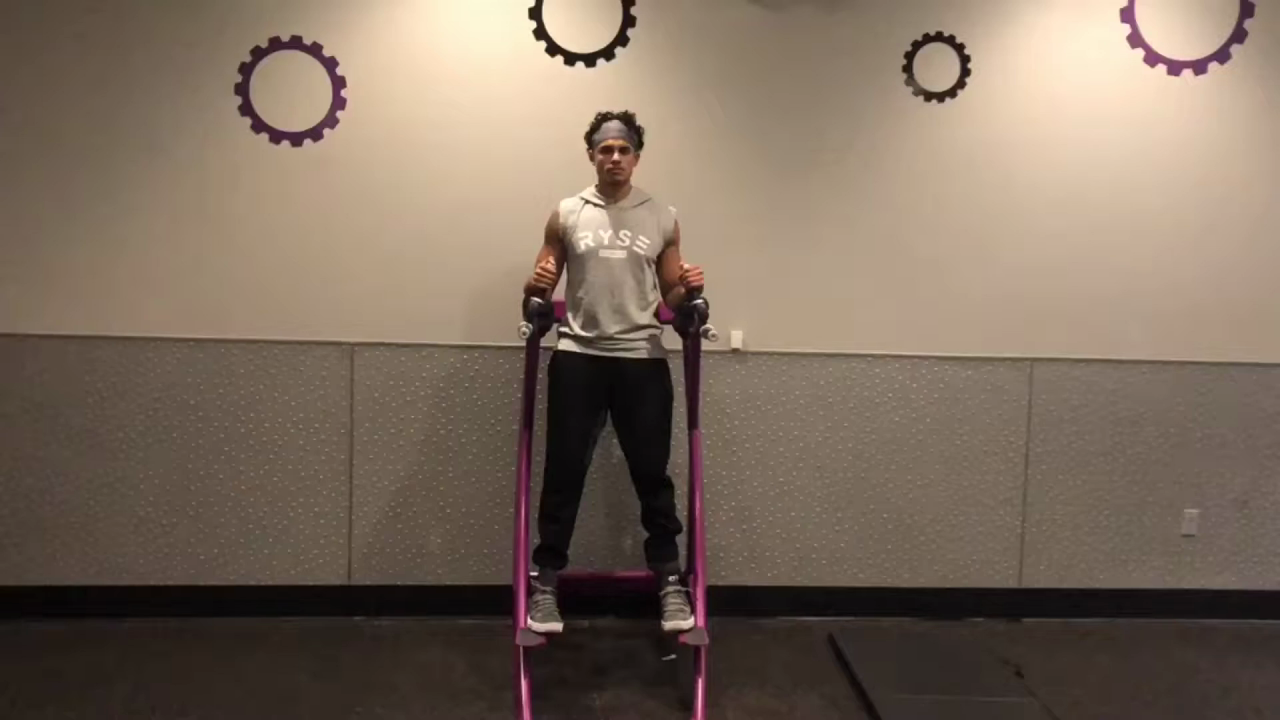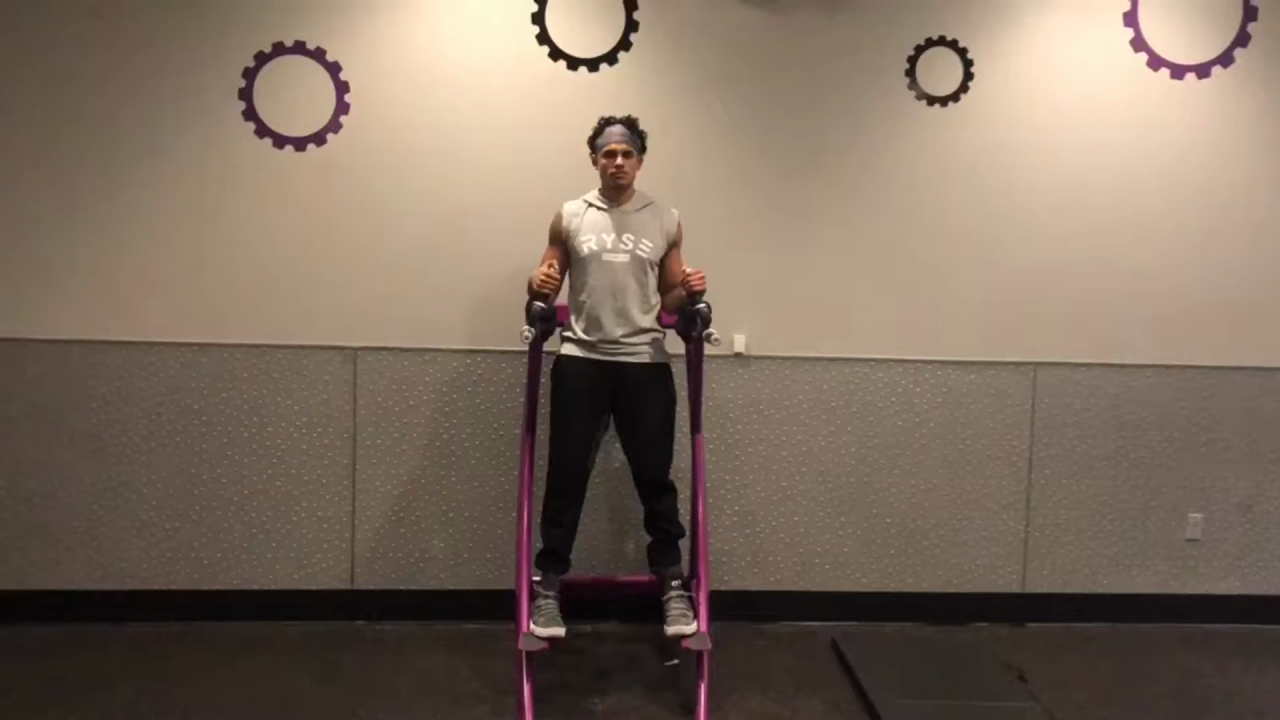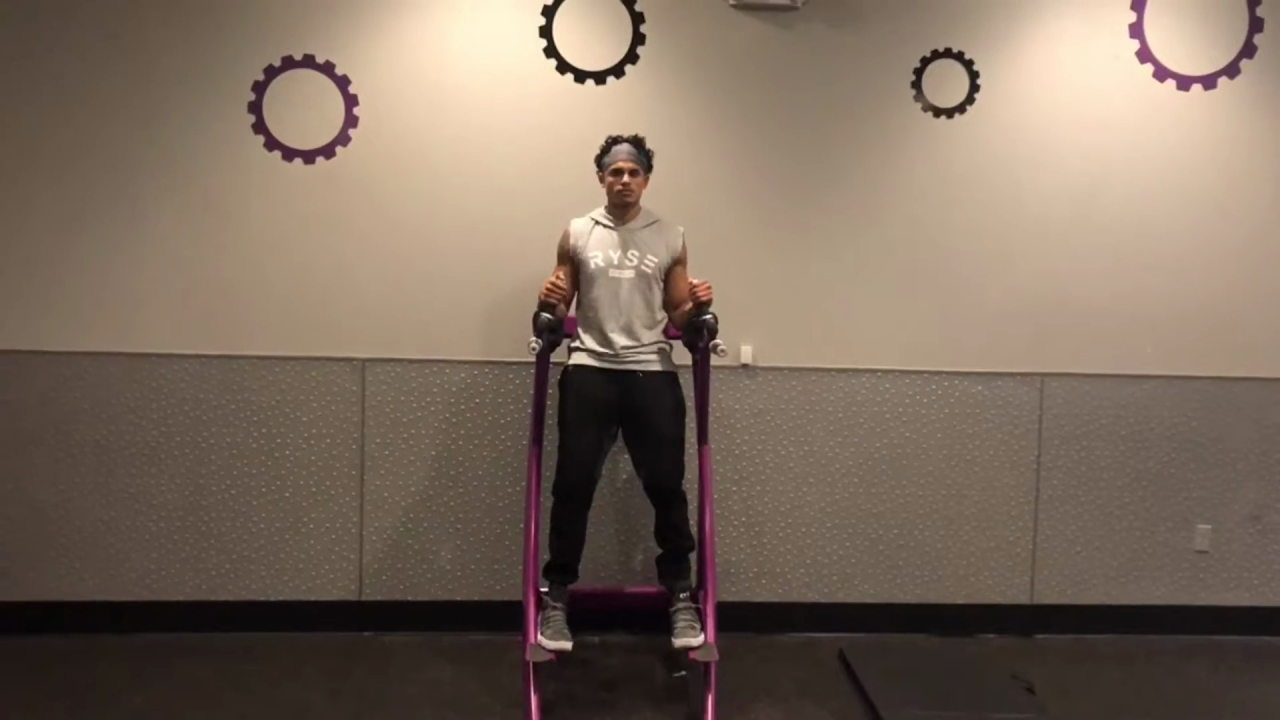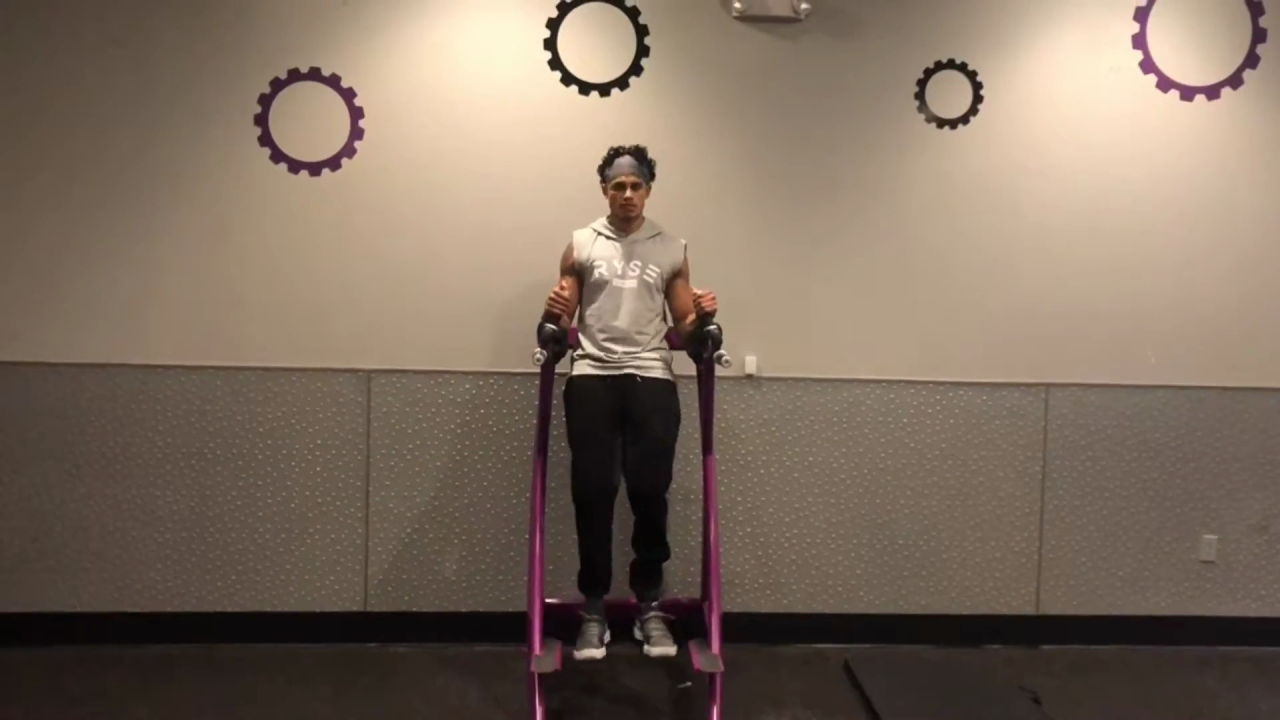
dt=0.4s
person 1, frame 1
left shoulder: (662, 218)
right shoulder: (566, 215)
left elbow: (671, 297)
right elbow: (543, 284)
left wrist: (689, 287)
right wrist: (535, 287)
left hip: (642, 359)
right hip: (578, 357)
left knee: (652, 473)
right knee: (564, 472)
left ankle: (669, 581)
right ankle: (546, 582)
person 1, frame 2
left shoulder: (666, 221)
right shoulder: (569, 217)
left elbow: (670, 299)
right elbow: (549, 284)
left wrist: (691, 290)
right wrist: (538, 286)
left hip: (644, 364)
right hip: (581, 361)
left knee: (654, 478)
right knee: (566, 476)
left ankle: (673, 586)
right ankle: (548, 586)
person 1, frame 3
left shoulder: (671, 238)
right shoulder: (576, 234)
left elbow: (676, 316)
right elbow: (559, 308)
left wrist: (698, 304)
right wrist: (549, 301)
left hip: (652, 371)
right hip: (589, 370)
left knee: (666, 484)
right knee: (573, 483)
left ankle: (680, 597)
right ankle: (555, 597)
person 1, frame 4
left shoulder: (672, 249)
right shoulder: (580, 245)
left elbow: (682, 326)
right elbow: (561, 320)
left wrist: (703, 314)
right wrist: (553, 313)
left hip: (651, 378)
right hip: (592, 377)
left knee: (649, 491)
right knee: (593, 493)
left ankle: (649, 606)
right ankle: (594, 608)
